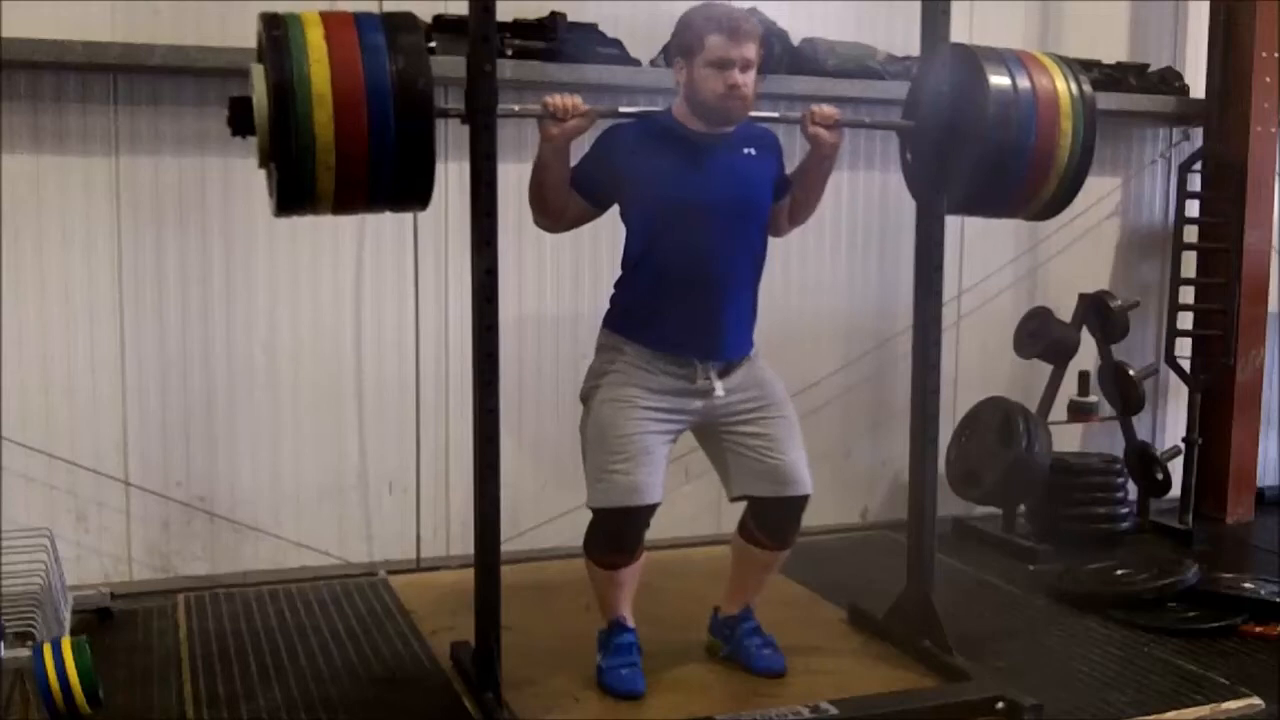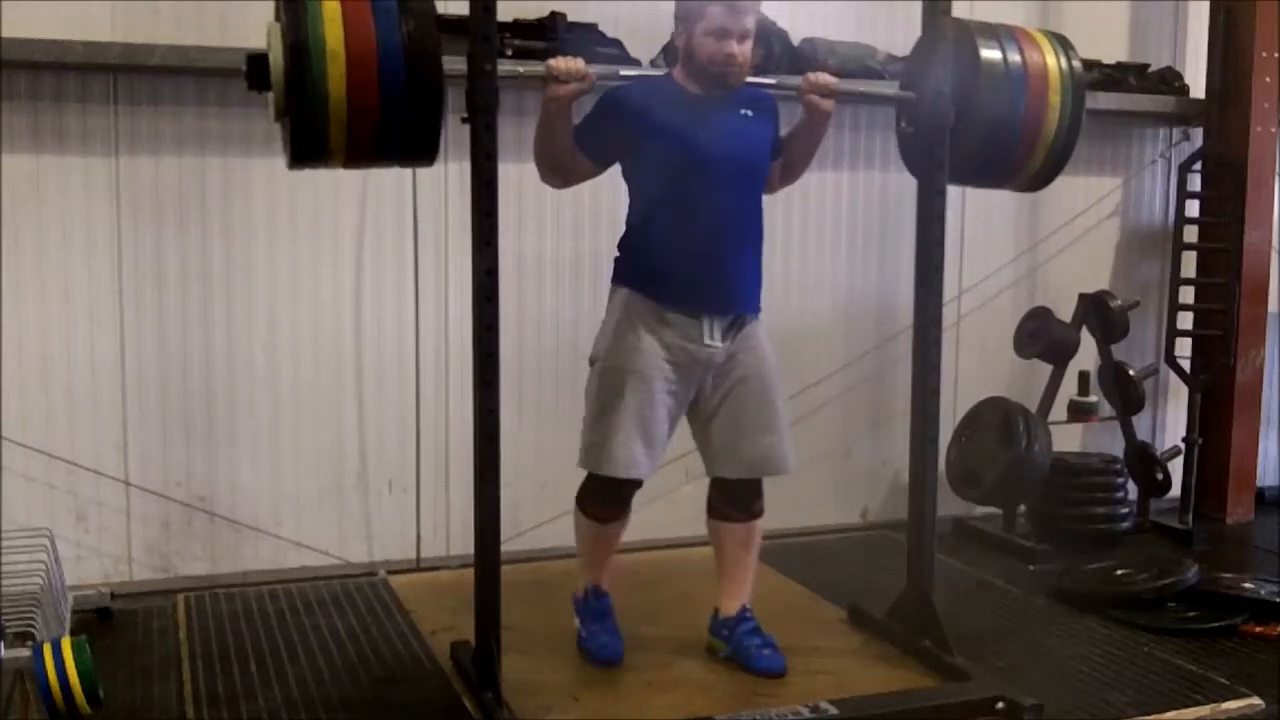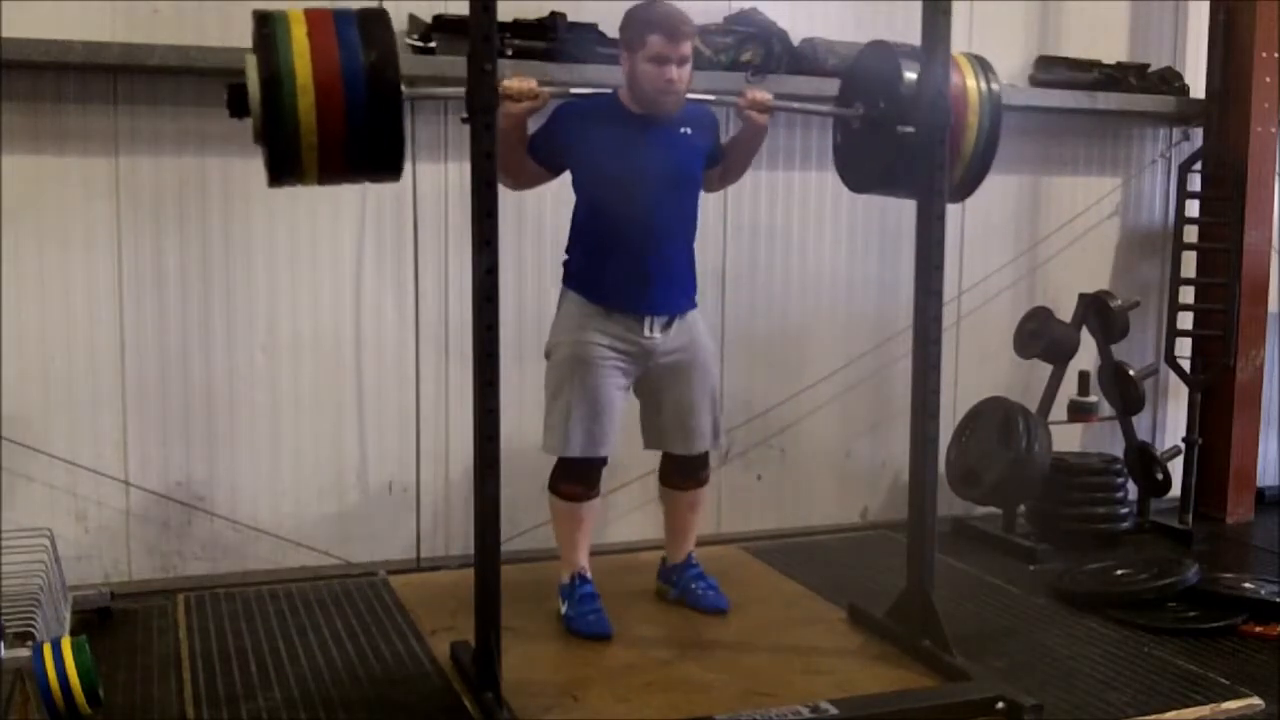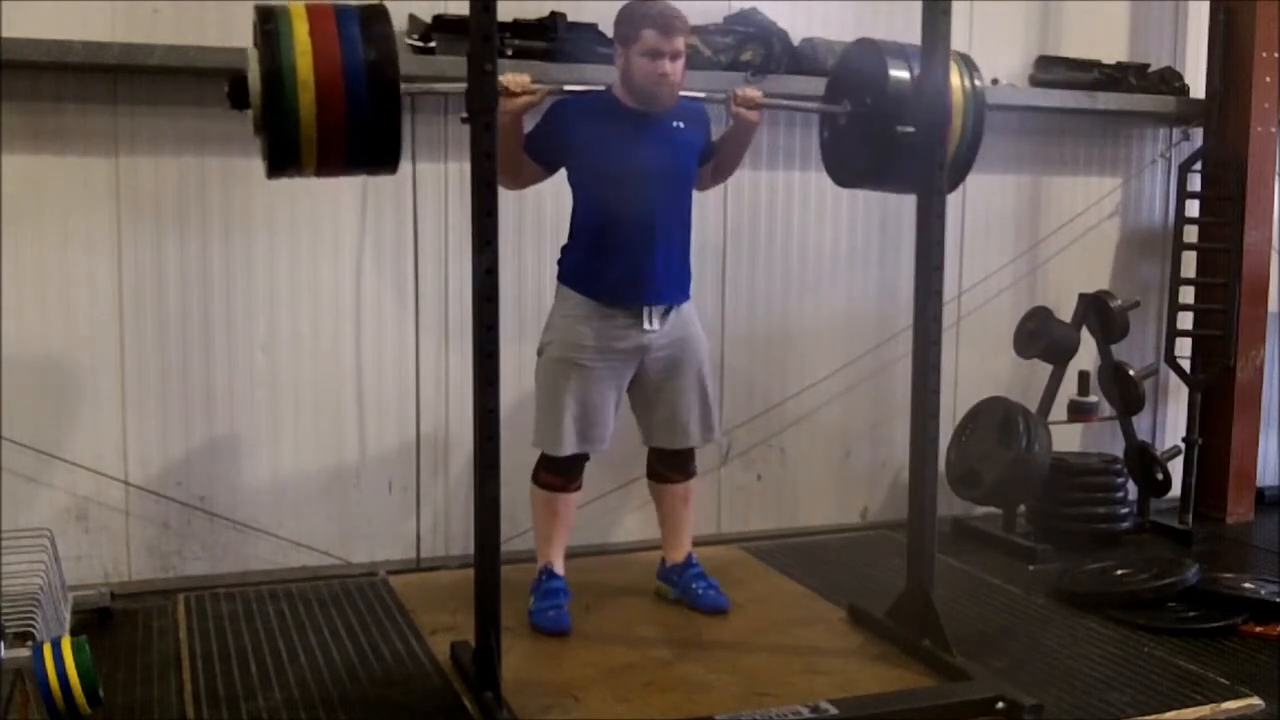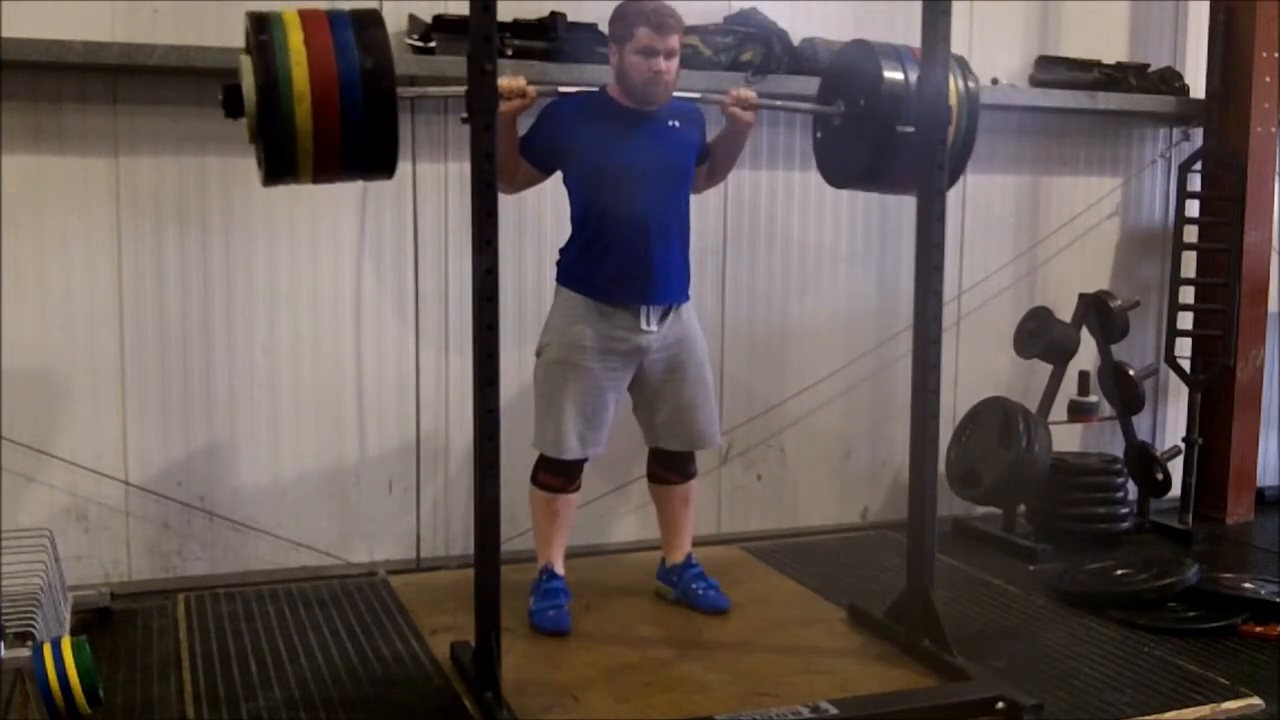
dt=1s
person 1, frame 1
left shoulder: (762, 147)
right shoulder: (631, 145)
left elbow: (781, 218)
right elbow: (553, 217)
left wrist: (822, 154)
right wrist: (554, 145)
left hip: (737, 366)
right hip: (639, 365)
left knee: (788, 498)
right knee: (624, 512)
left ankle: (733, 619)
right ankle: (618, 633)
person 1, frame 2
left shoulder: (758, 107)
right shoulder: (635, 102)
right elbow: (559, 173)
left wrist: (817, 116)
right wrist: (556, 105)
left hip: (738, 325)
right hip: (649, 319)
left knee: (742, 477)
right knee: (615, 472)
left ankle: (732, 618)
right ankle: (592, 599)
person 1, frame 3
left shoulder: (699, 123)
right shoulder: (581, 119)
right elbow: (518, 176)
left wrist: (753, 130)
right wrist: (511, 121)
left hip: (680, 319)
right hip: (595, 318)
left knee: (690, 453)
right knee: (581, 455)
left ankle: (679, 565)
right ankle: (576, 582)
person 1, frame 4
left shoulder: (691, 119)
right shoulder: (577, 116)
right elbow: (514, 176)
left wrist: (743, 128)
right wrist: (508, 117)
left hip: (673, 314)
right hip: (589, 314)
left knee: (677, 446)
right knee: (564, 450)
left ankle: (678, 564)
right ankle: (550, 577)
person 1, frame 5
left shoulder: (687, 120)
right shoulder: (571, 117)
right elbow: (510, 179)
left wrist: (738, 129)
right wrist: (504, 120)
left hip: (672, 314)
right hip: (589, 314)
left knee: (678, 447)
right knee: (563, 452)
left ankle: (678, 565)
right ankle: (550, 577)
